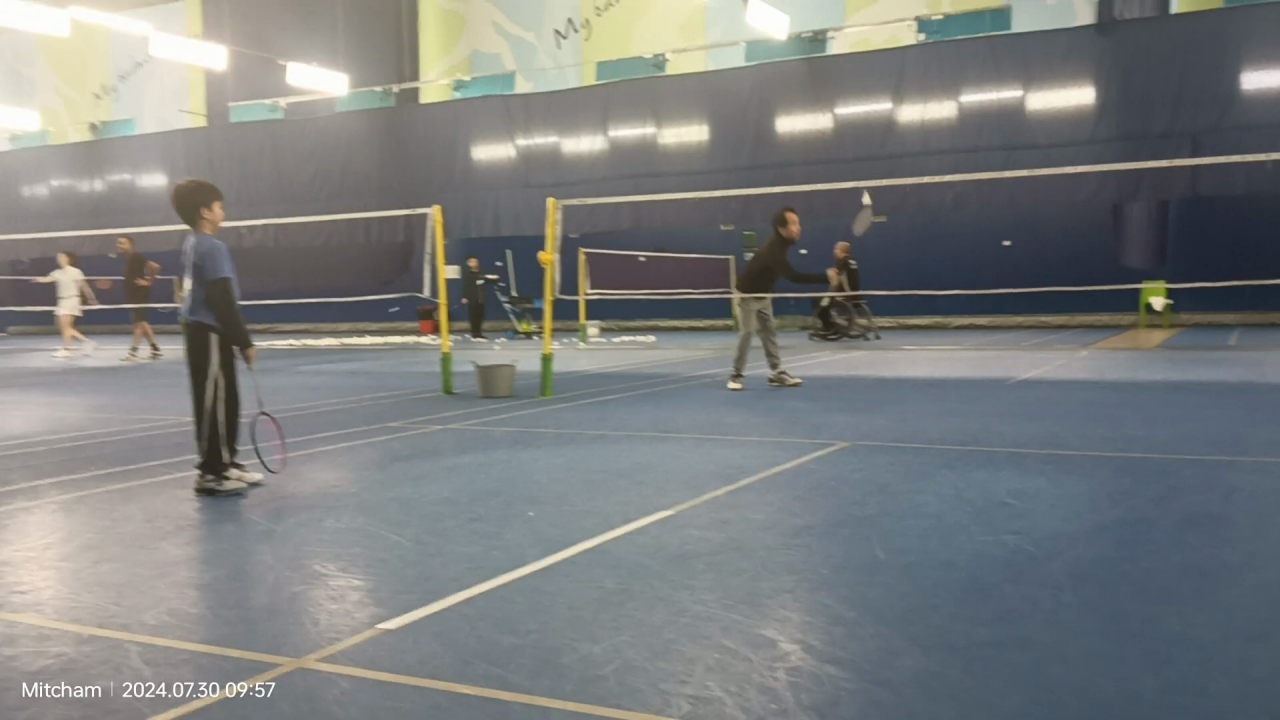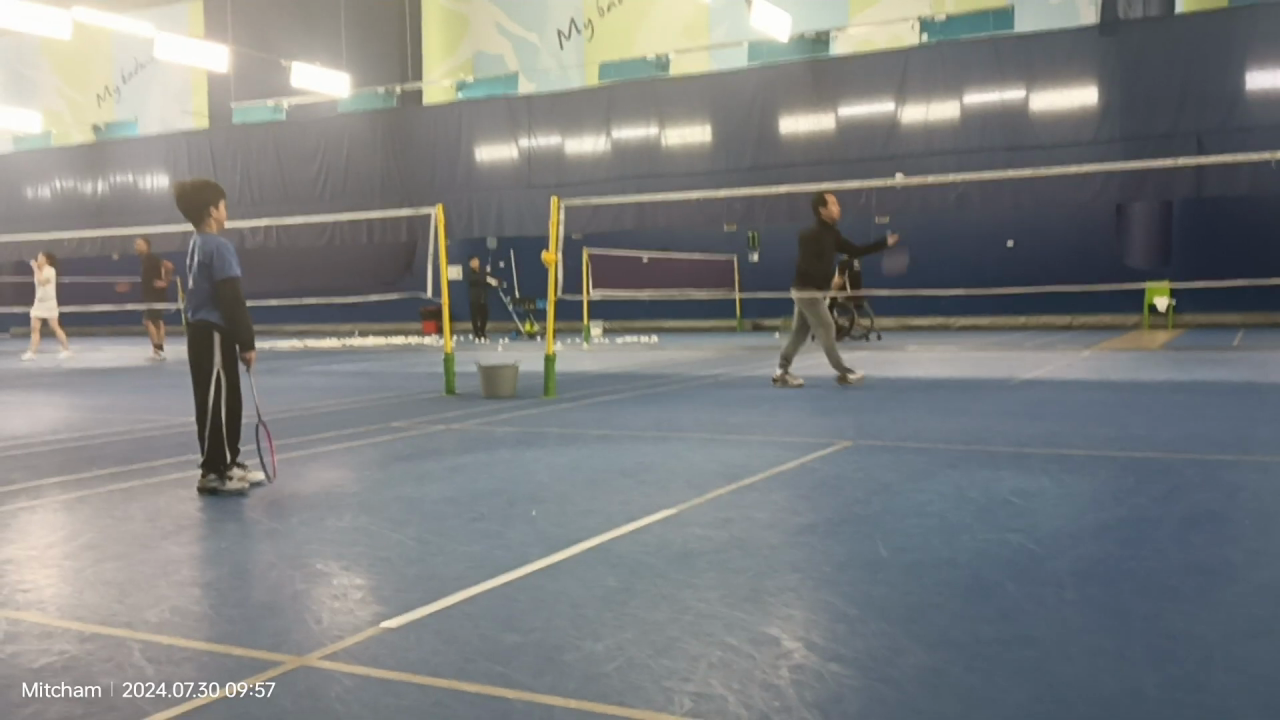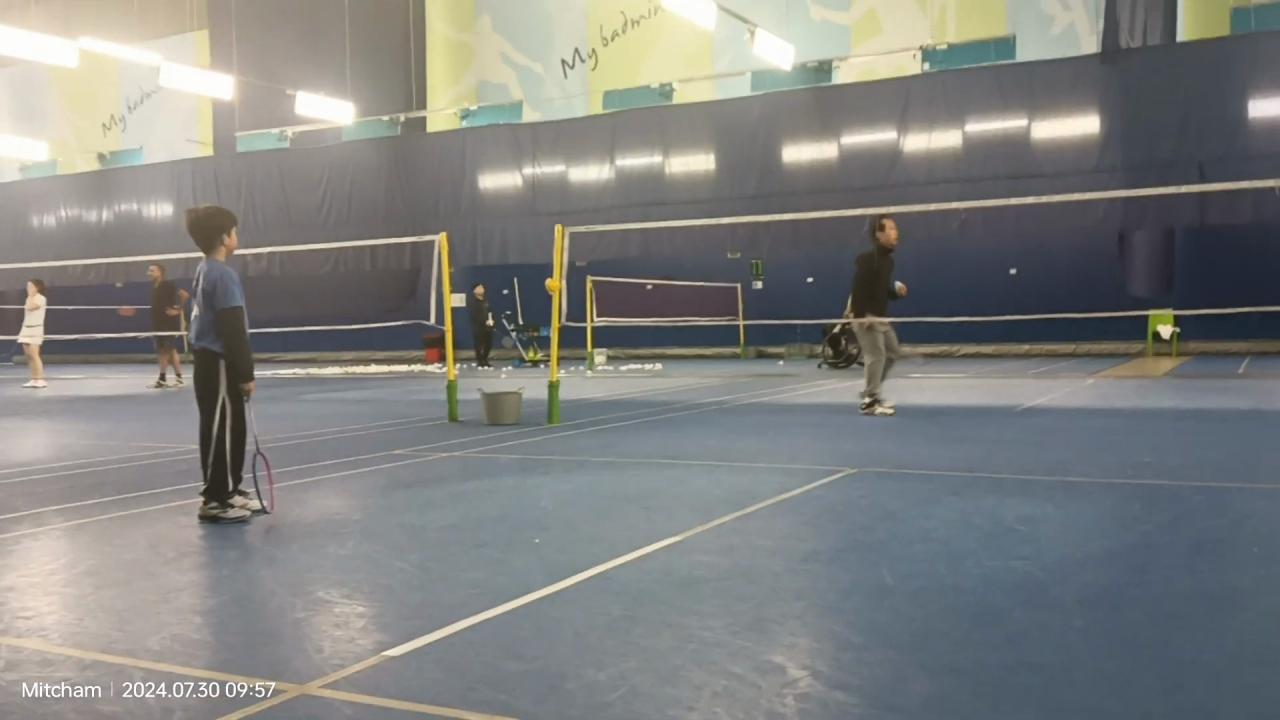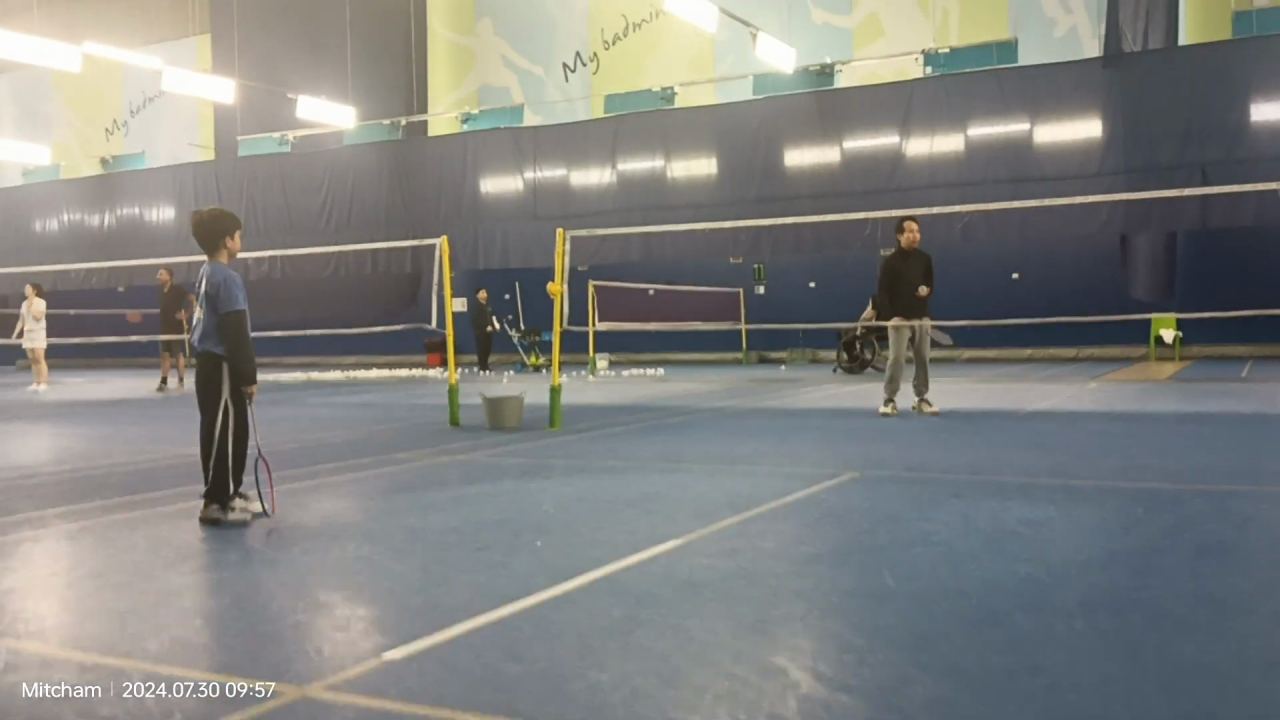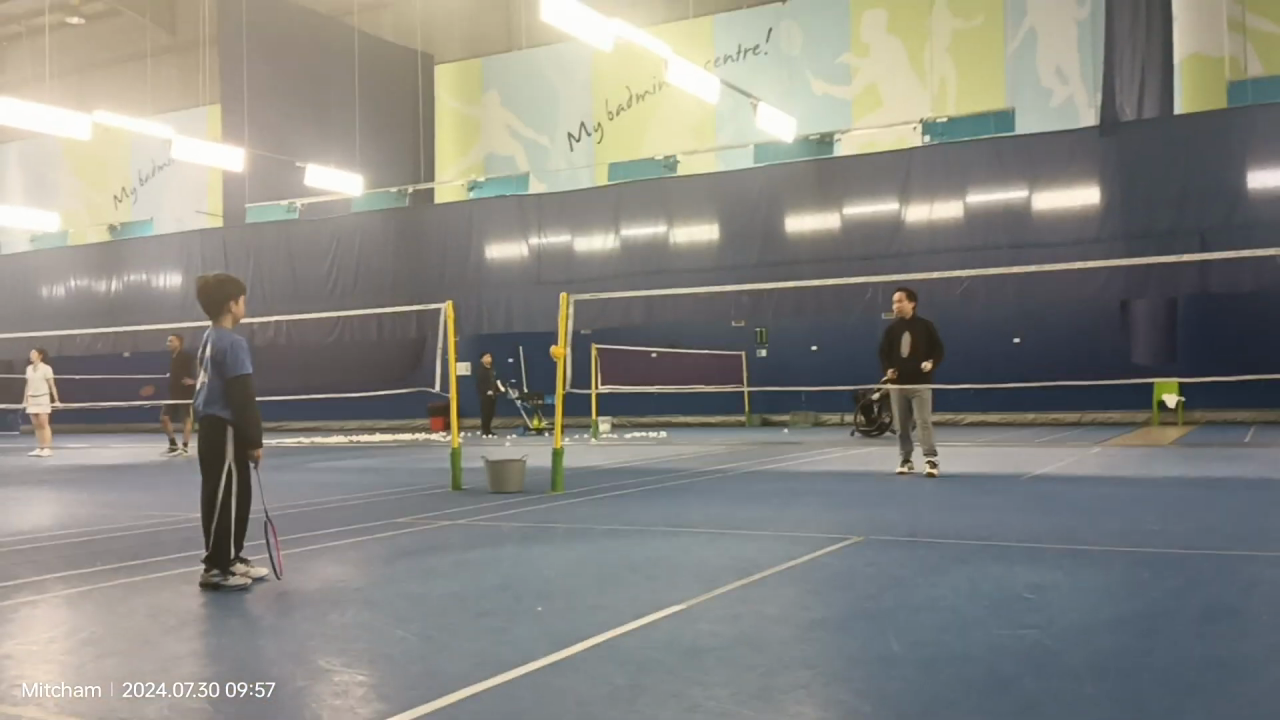
dt=0.4s
person 1, frame 1
left shoulder: (193, 245)
right shoulder: (212, 247)
right elbow: (223, 301)
left wrist: (239, 336)
right wrist: (244, 341)
left hip: (200, 332)
right hip: (209, 335)
left knee: (223, 400)
right knee: (213, 401)
left ankle: (224, 463)
right ankle: (211, 472)
person 1, frame 2
left shoulder: (196, 244)
right shoulder: (219, 246)
right elbow: (232, 300)
left wrist: (241, 339)
right wrist: (247, 341)
left hip: (203, 331)
right hip: (213, 335)
left knee: (226, 400)
right knee: (217, 401)
left ankle: (227, 463)
right ankle: (213, 472)
person 1, frame 3
left shoulder: (205, 270)
right shoulder: (224, 275)
right elbow: (233, 330)
left wrist: (241, 369)
right wrist: (246, 372)
left hip: (208, 359)
right hip: (218, 363)
left knee: (230, 428)
right knee: (221, 429)
left ankle: (228, 490)
right ankle: (214, 500)
person 1, frame 4
left shoulder: (207, 273)
right shoulder: (227, 278)
right elbow: (236, 332)
left wrist: (244, 373)
right wrist: (249, 376)
left hip: (211, 362)
right hip: (221, 366)
left knee: (232, 431)
right knee: (222, 432)
left ankle: (229, 494)
right ankle: (216, 503)
person 1, frame 5
left shoulder: (209, 338)
right shoulder: (232, 342)
right elbow: (242, 396)
right wrist: (254, 439)
left hip: (211, 427)
right hip: (224, 430)
left knee: (233, 494)
right knee: (225, 496)
left ankle: (229, 558)
right ankle: (216, 567)
person 2, frame 1
left shoulder: (780, 244)
right shoulder: (772, 250)
right elbow: (793, 276)
right wrist: (824, 277)
left hip: (763, 295)
right hip: (747, 294)
left knee: (769, 332)
right knee: (747, 332)
left ankle: (777, 372)
right ankle: (736, 375)
person 2, frame 2
left shoulder: (832, 234)
right shoulder: (810, 235)
left elbow: (853, 251)
right elbow: (806, 263)
left wrist: (884, 243)
right wrist: (826, 277)
left hip: (816, 290)
right hip: (805, 290)
left knee: (800, 332)
right knee: (826, 328)
left ankle: (782, 372)
right ankle: (842, 372)
person 2, frame 3
left shoulder: (888, 260)
right shoulder: (868, 258)
right elbow: (858, 287)
left wrist: (898, 291)
right wrist: (862, 314)
left hip: (880, 316)
right hip: (866, 317)
left knee: (893, 352)
right knee: (876, 355)
left ankle: (871, 392)
right ankle: (870, 401)
person 2, frame 4
left shoulder: (925, 259)
right shoulder: (891, 262)
left elbow: (929, 284)
right elbow: (882, 292)
left wrist: (927, 291)
right wrist: (889, 315)
left hip: (922, 318)
right hip: (899, 319)
left knee: (922, 359)
right knee: (896, 358)
left ankle: (921, 399)
right ankle: (889, 399)
person 2, frame 5
left shoulder: (926, 326)
right shoulder: (891, 329)
left elbow: (938, 350)
right elbow: (883, 353)
left wrist: (931, 363)
right wrist: (888, 369)
left hip: (921, 384)
right hip: (898, 384)
left knee: (924, 421)
right knee: (902, 424)
left ankle: (931, 460)
right ankle: (906, 459)
